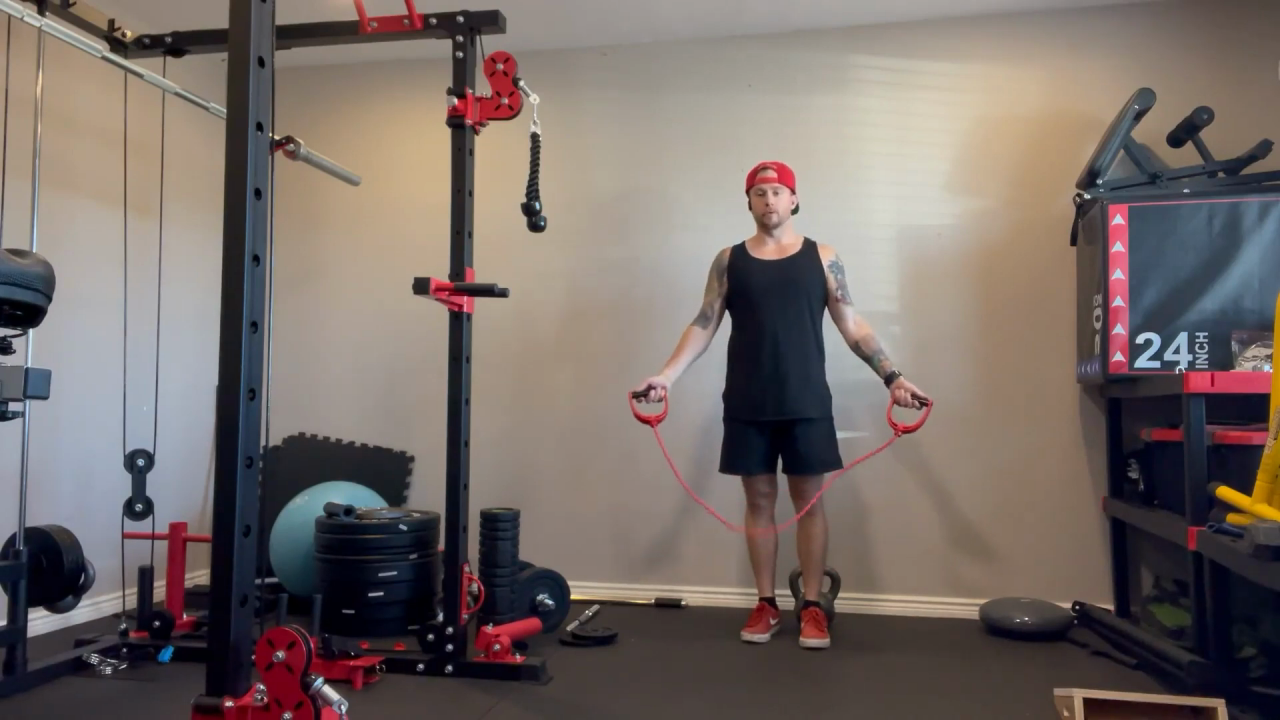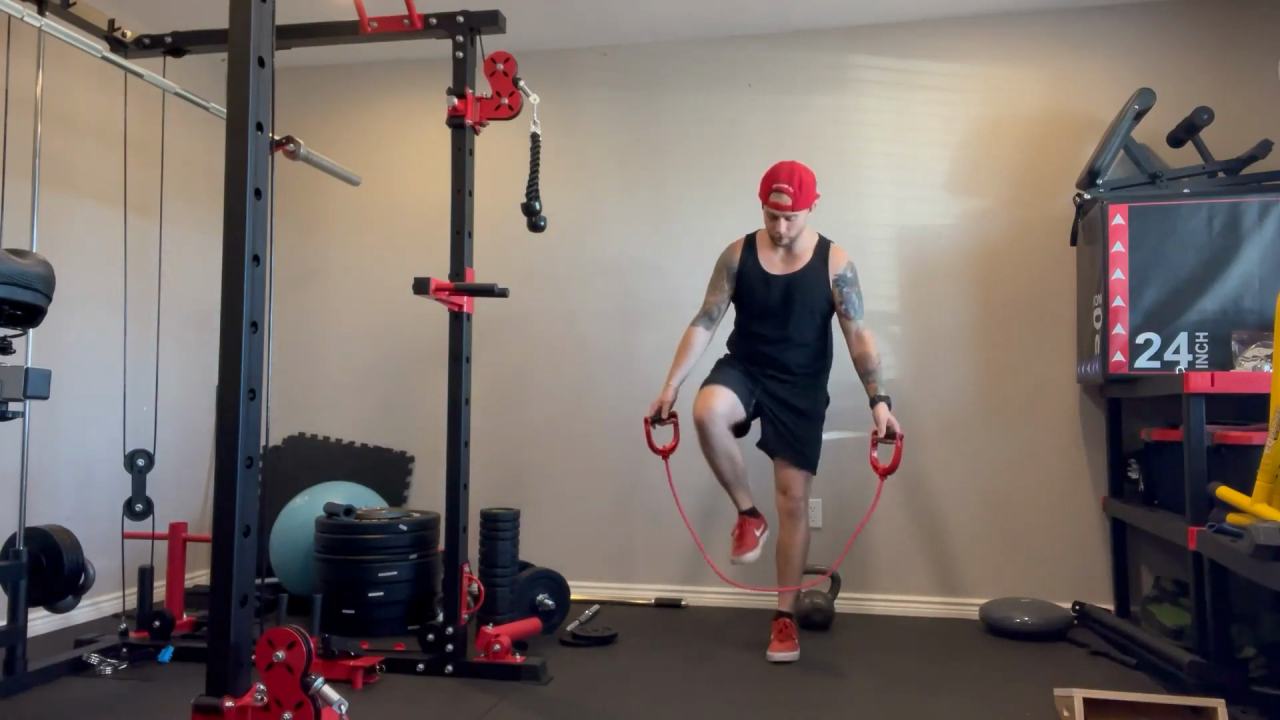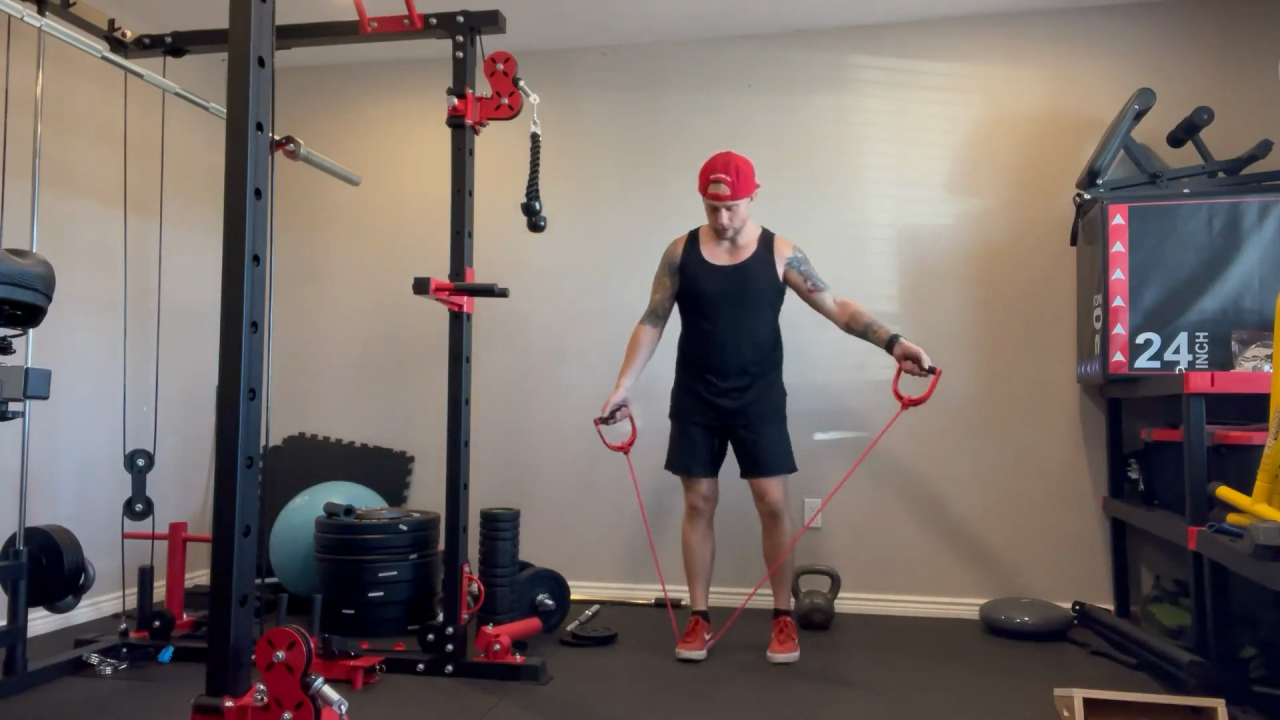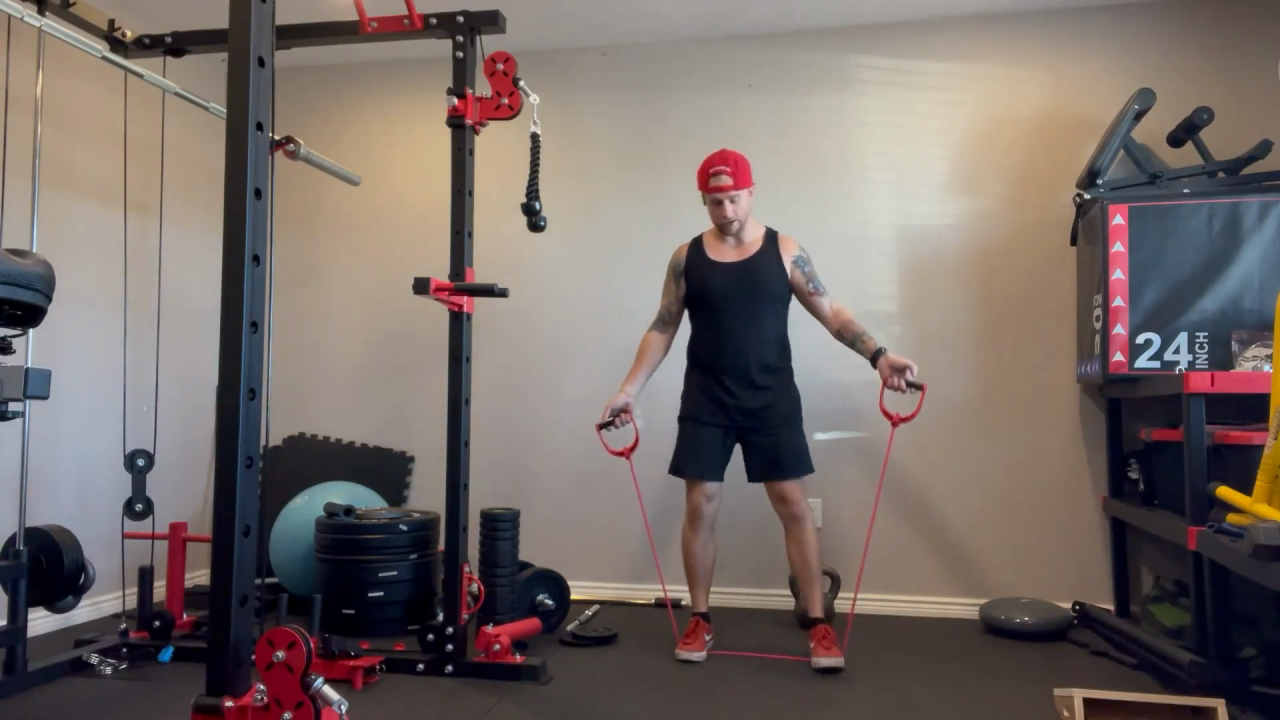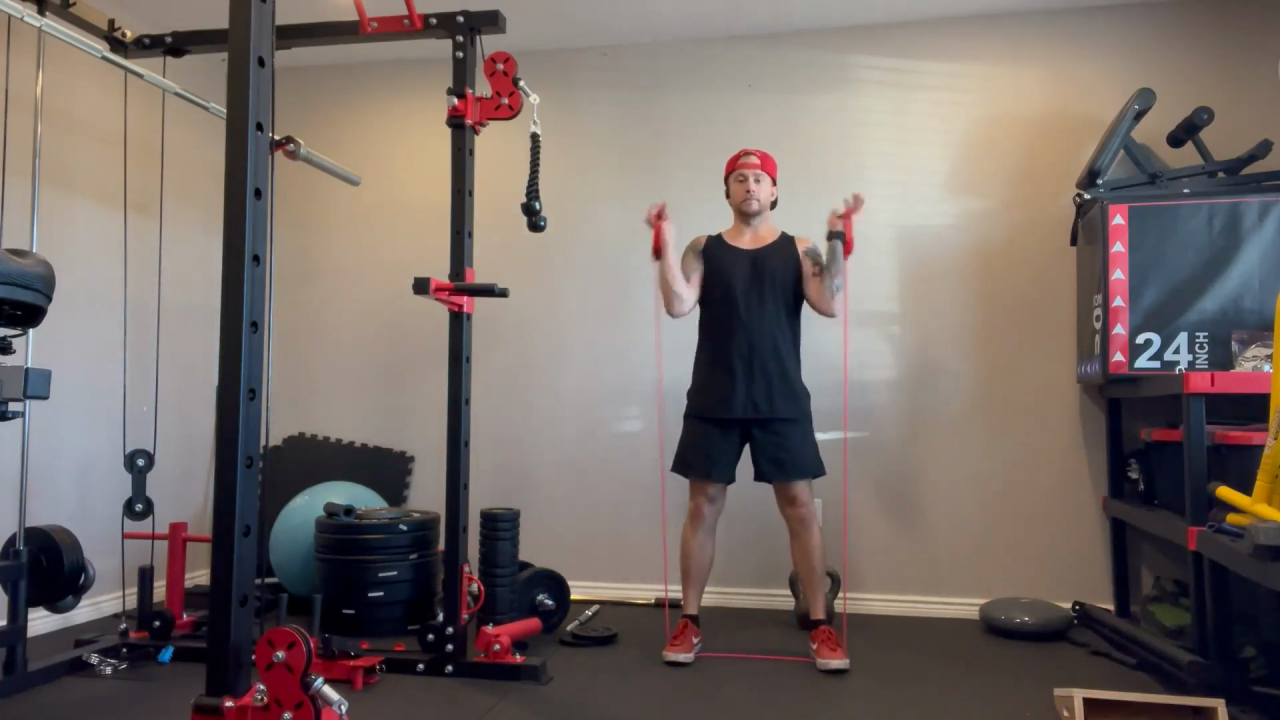
dt=1s
person 1, frame 1
left shoulder: (823, 257)
right shoulder: (729, 259)
left elbow: (852, 325)
right elbow: (704, 324)
left wrist: (893, 377)
right wrist: (667, 375)
left hip: (807, 402)
right hip: (747, 404)
left knee: (809, 501)
right knee: (758, 501)
left ankle: (812, 607)
right ankle: (766, 604)
person 1, frame 2
left shoulder: (835, 262)
right shoulder: (738, 254)
left elbow: (858, 335)
right elbow: (705, 322)
left wrist: (879, 400)
right wrist: (671, 385)
left hip: (802, 389)
right hip: (744, 369)
left knee: (793, 498)
right knee: (707, 412)
left ankle: (785, 617)
right ankle: (748, 516)
person 1, frame 3
left shoulder: (781, 253)
right shoulder: (680, 252)
left elbow: (835, 305)
right elbow: (652, 321)
left wrist: (892, 342)
right wrist: (623, 385)
left hip: (759, 396)
right hip: (696, 398)
left knee: (772, 503)
right knee: (698, 503)
left ankle: (783, 616)
right ankle: (699, 617)
person 1, frame 4
left shoulder: (785, 251)
right shoulder: (686, 257)
left elbow: (830, 311)
right elbow: (662, 328)
left wrist: (878, 355)
right wrist: (628, 390)
left hip: (772, 399)
right hip: (706, 401)
left knee: (794, 506)
right knee: (700, 506)
left ankle: (819, 625)
right ankle: (700, 620)
person 1, frame 5
left shoulder: (800, 249)
right shoulder: (703, 248)
left elbow: (828, 303)
right elbow: (679, 305)
left wrist: (837, 239)
right wrist: (666, 242)
left hip: (782, 401)
right hip: (714, 400)
left knee: (799, 507)
right knee: (703, 506)
left ankle: (821, 626)
right ankle: (689, 621)
